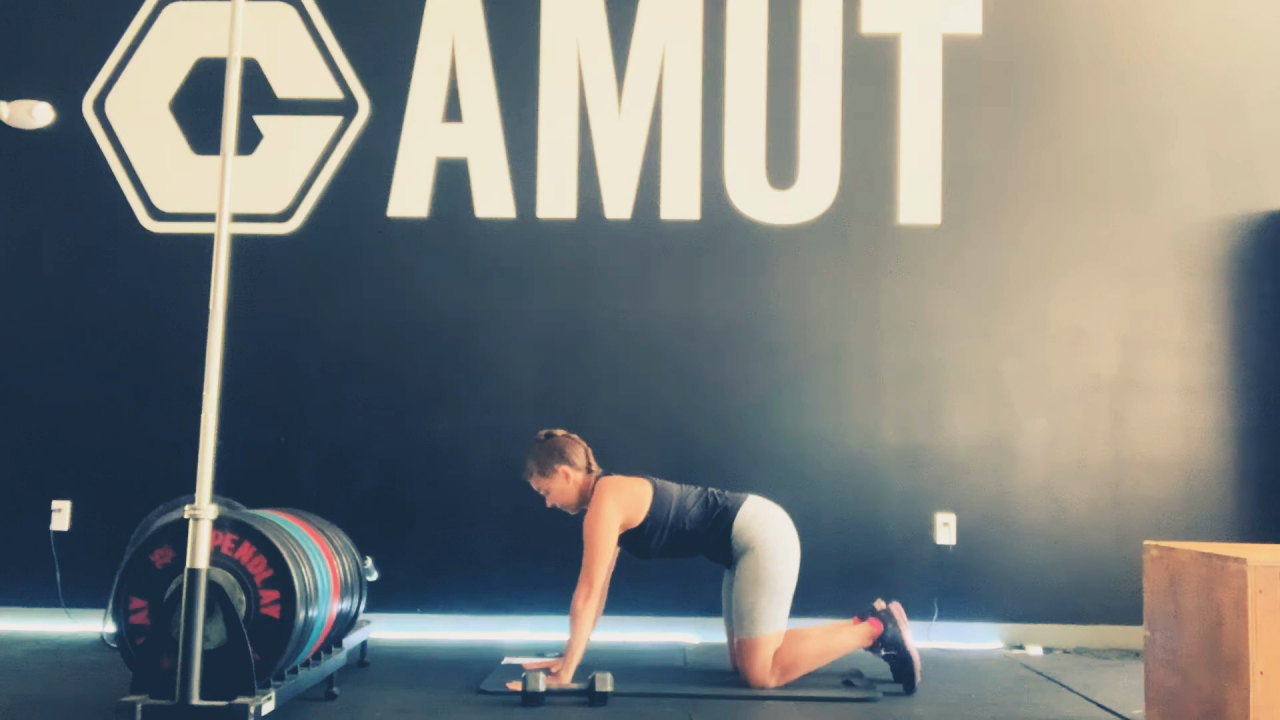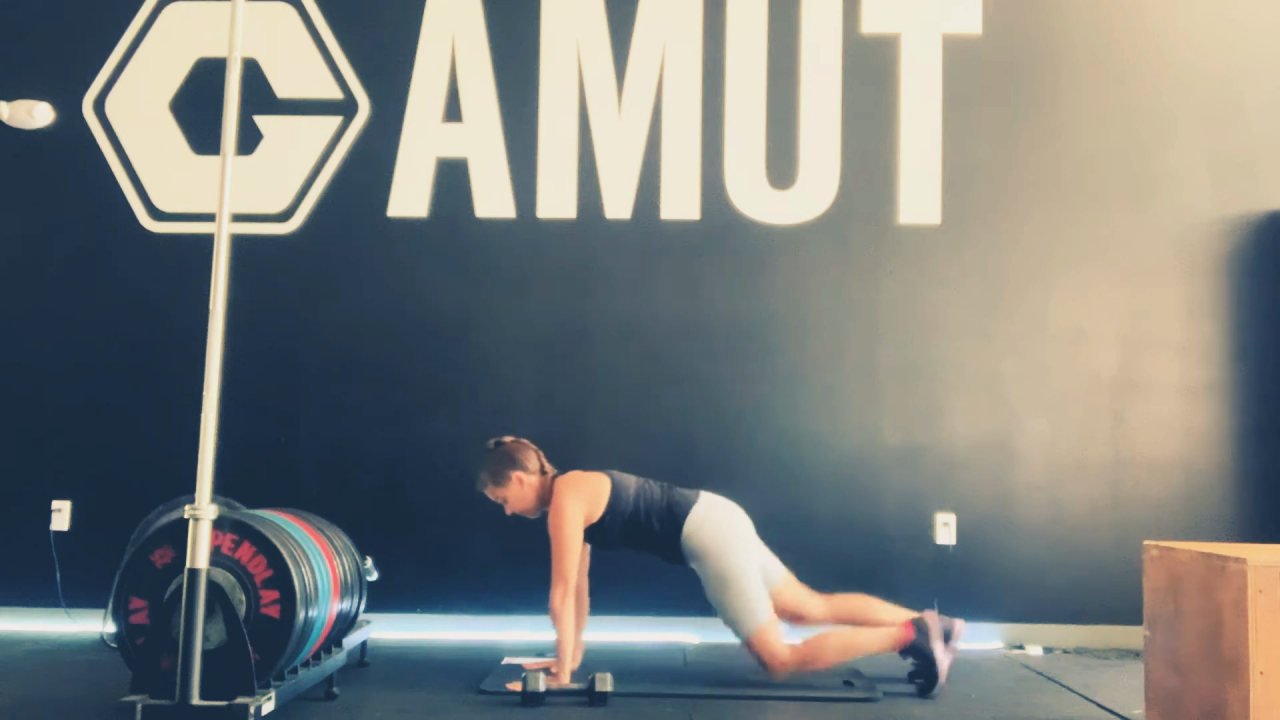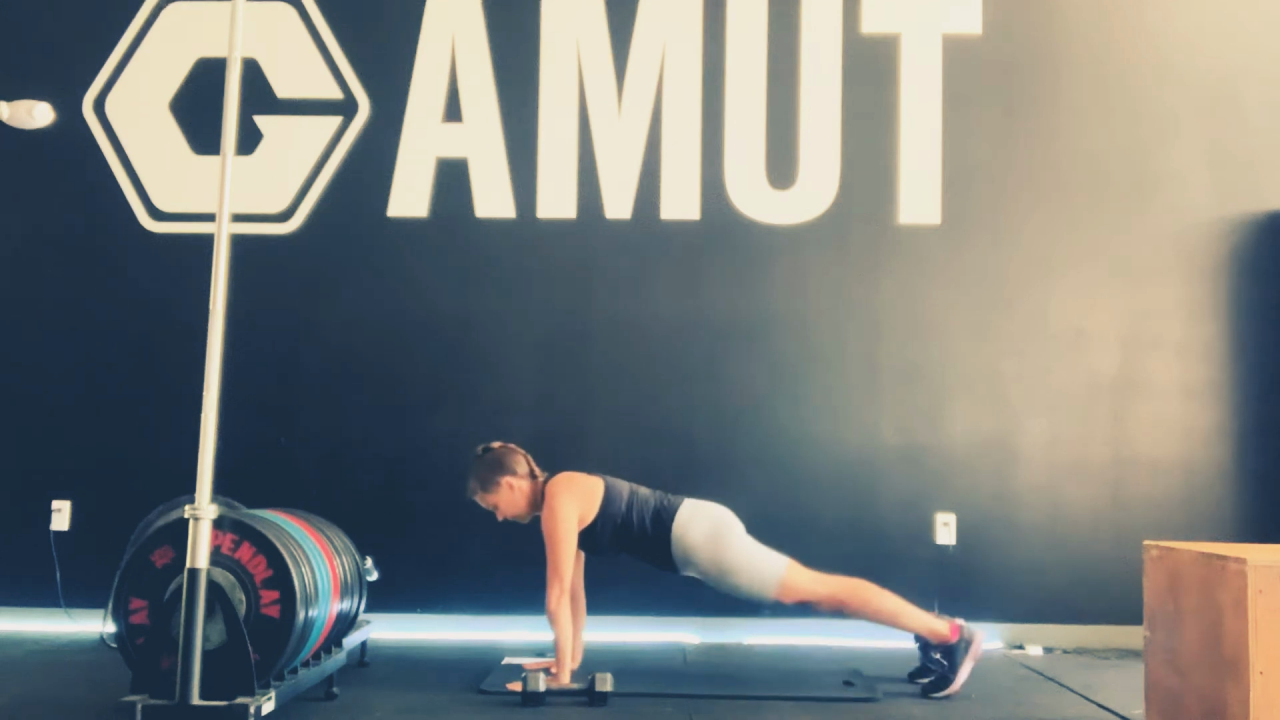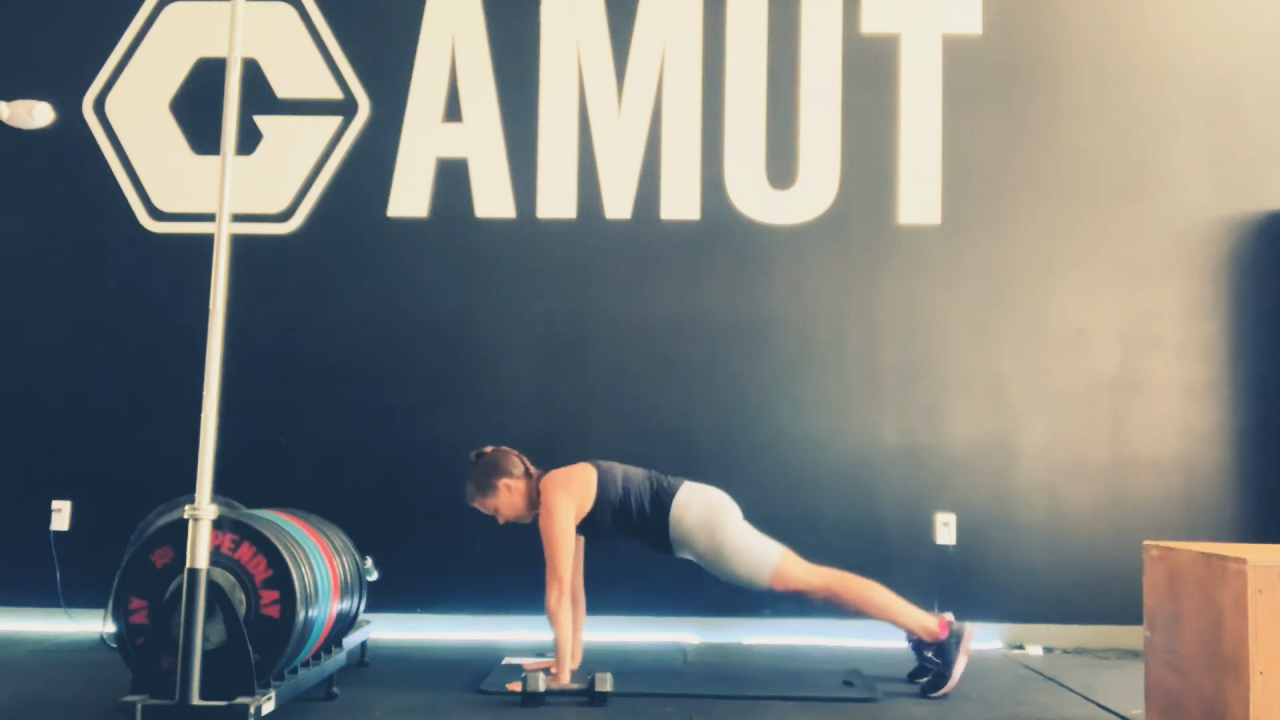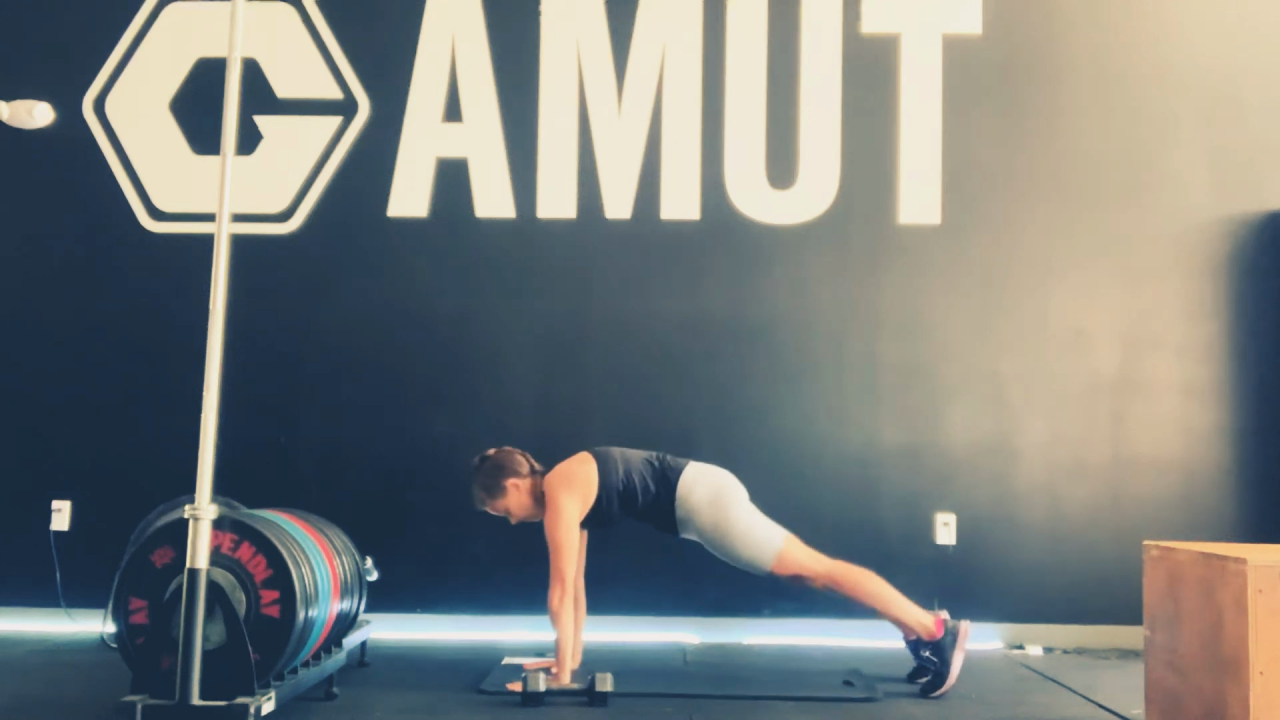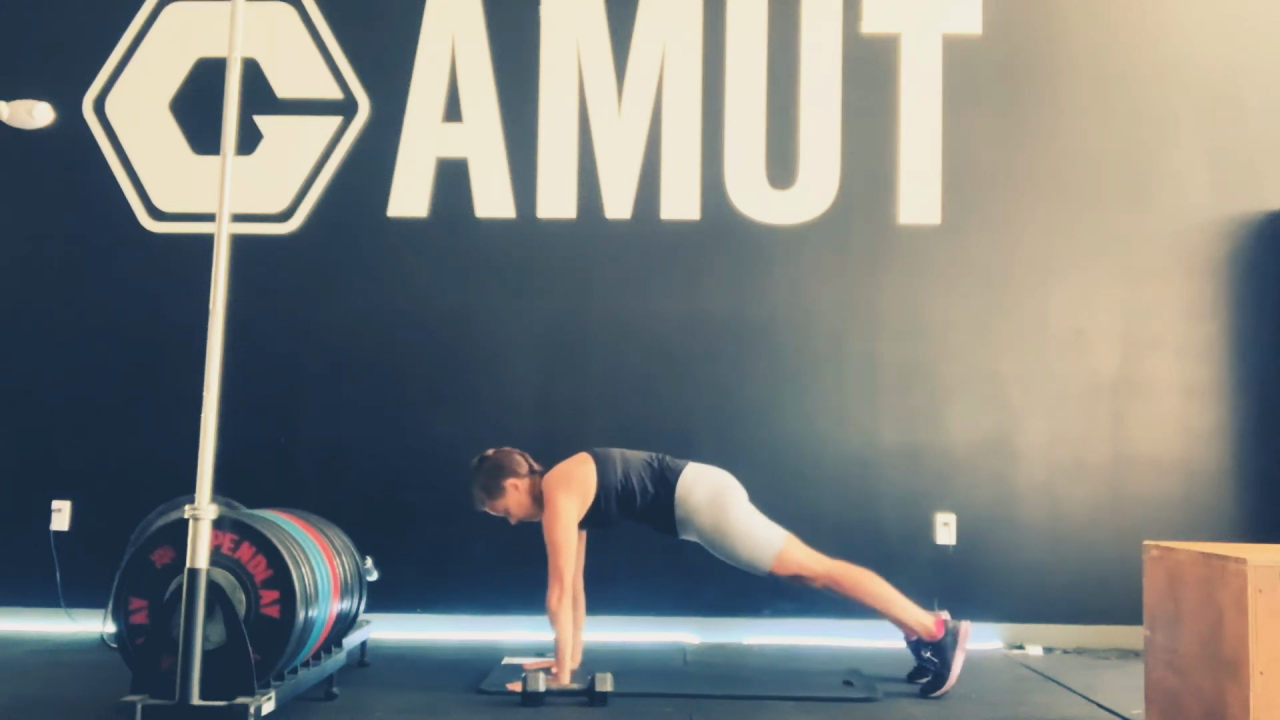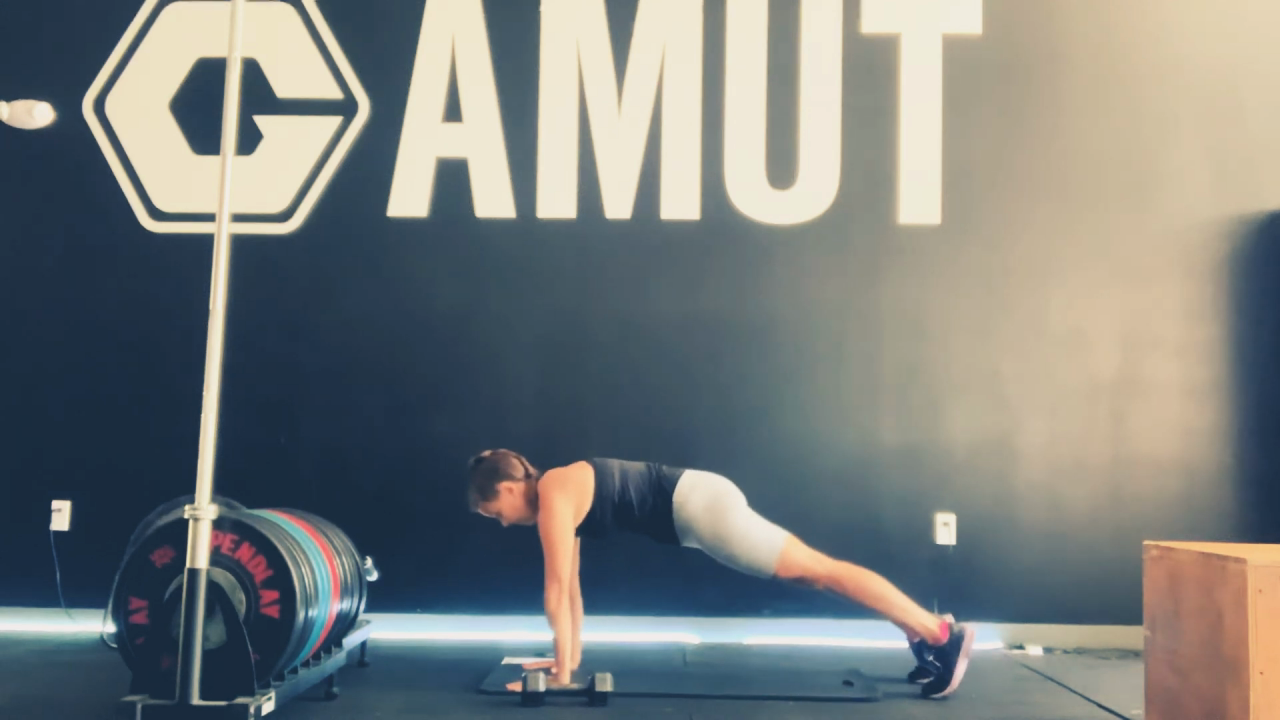
dt=0.5s
person 1, frame 1
left shoulder: (606, 499)
right shoulder: (607, 498)
left elbow: (587, 594)
right elbow: (597, 591)
left wrist: (566, 672)
right wrist: (567, 657)
left hip: (761, 535)
right hip: (747, 538)
left knee: (761, 675)
right knee: (743, 664)
left ankle: (876, 630)
right ankle: (864, 625)
person 1, frame 2
left shoulder: (564, 497)
right shoulder: (572, 496)
left elbow: (562, 592)
right elbow: (578, 584)
left wrist: (563, 669)
right wrist: (573, 652)
left hip: (708, 532)
right hip: (710, 525)
left knee: (781, 663)
right knee: (814, 609)
left ankle: (911, 634)
right ankle: (922, 623)
person 1, frame 3
left shoulder: (558, 498)
right shoulder: (564, 498)
left elbow: (558, 593)
right elbow: (573, 588)
left wrist: (562, 672)
right wrist: (572, 655)
left hip: (697, 538)
right hip: (693, 535)
left knee: (820, 591)
right knee: (816, 592)
left ankle: (949, 636)
right ankle: (936, 635)
person 1, frame 4
left shoulder: (553, 495)
right shoulder: (563, 496)
left elbow: (558, 588)
right elbow: (573, 583)
left wrist: (562, 670)
right wrist: (573, 654)
left hip: (697, 519)
right hip: (691, 517)
left knee: (813, 580)
right knee: (806, 584)
left ankle: (940, 631)
right ankle: (925, 634)
person 1, frame 5
left shoulder: (559, 492)
right shoulder: (567, 491)
left elbow: (561, 588)
right elbow: (574, 583)
left wrist: (563, 671)
right wrist: (573, 655)
left hip: (700, 499)
right hip: (695, 498)
left knee: (815, 569)
right knee: (808, 573)
left ankle: (935, 631)
right ankle: (920, 634)
person 1, frame 6
left shoulder: (557, 492)
right shoulder: (567, 492)
left elbow: (560, 588)
right elbow: (573, 581)
left wrist: (562, 670)
right wrist: (573, 654)
left hip: (700, 500)
right hip: (694, 498)
left knee: (815, 569)
right knee: (806, 572)
left ankle: (936, 632)
right ankle: (921, 633)
person 1, frame 7
left shoulder: (552, 496)
right shoulder: (560, 495)
left elbow: (557, 590)
right elbow: (569, 583)
left wrist: (563, 669)
right wrist: (572, 653)
left hip: (696, 507)
right hip: (692, 504)
left knee: (817, 570)
right knee: (811, 574)
left ankle: (941, 636)
right ankle: (923, 637)
